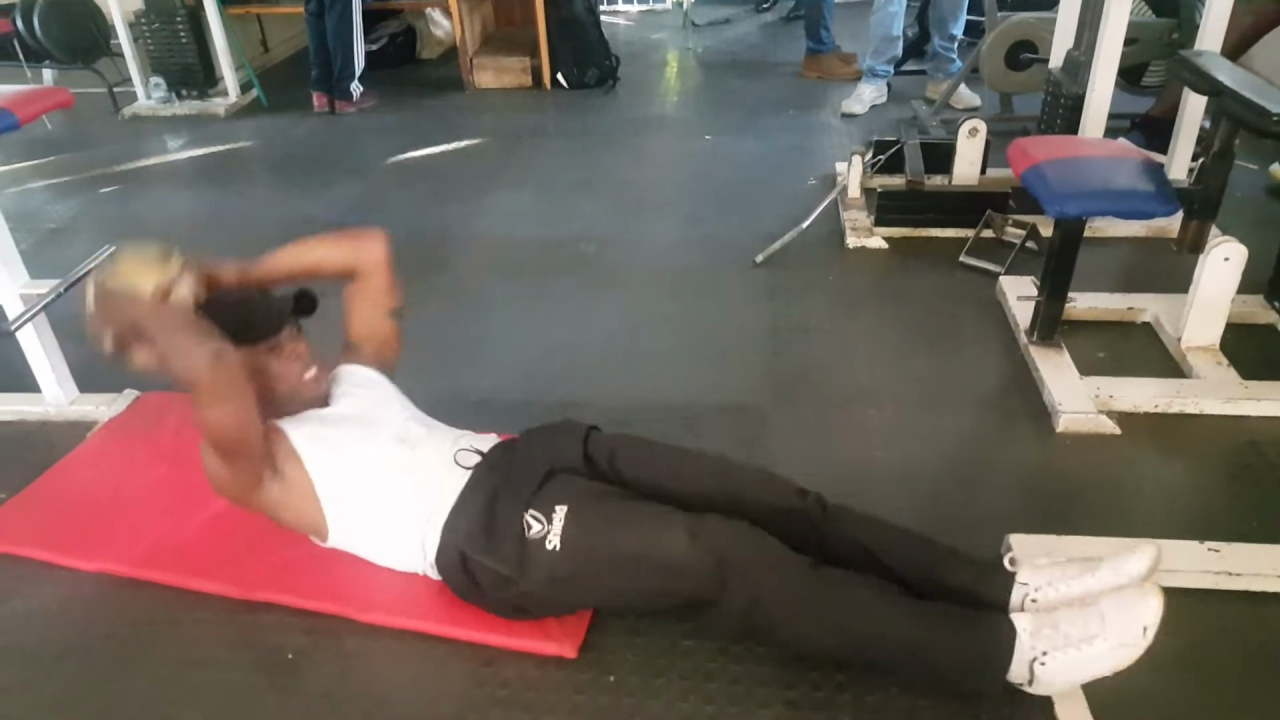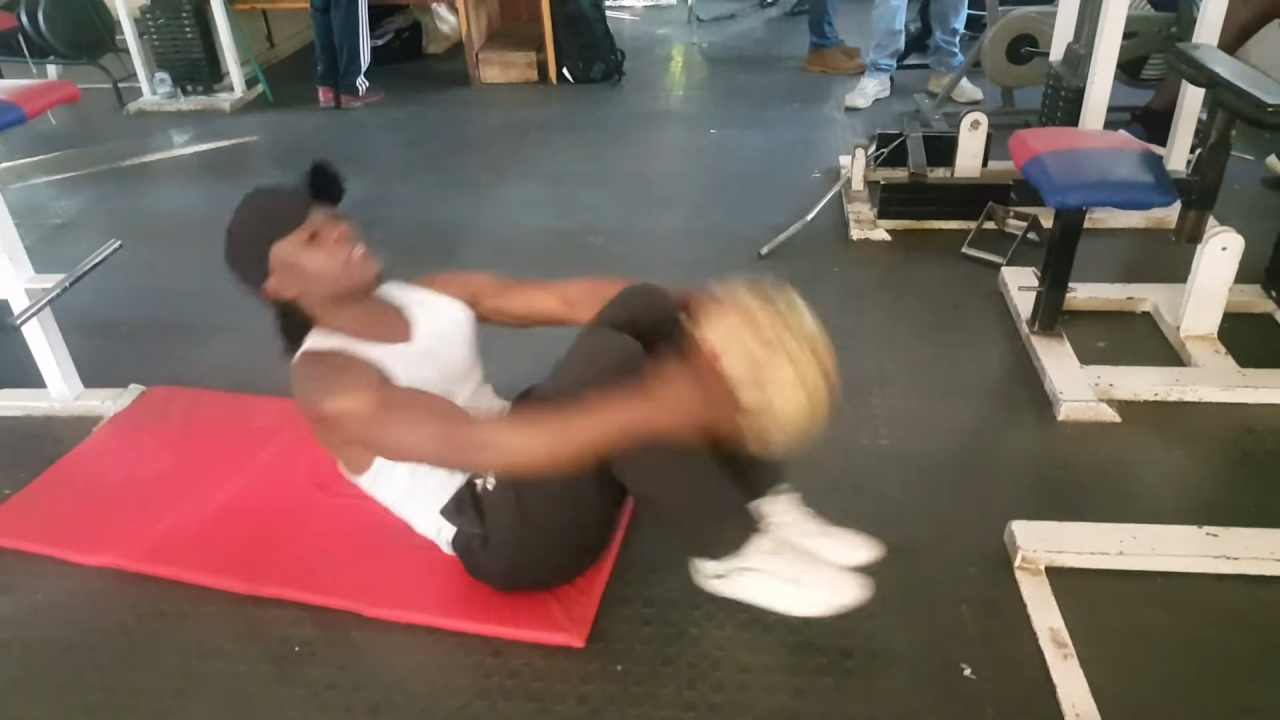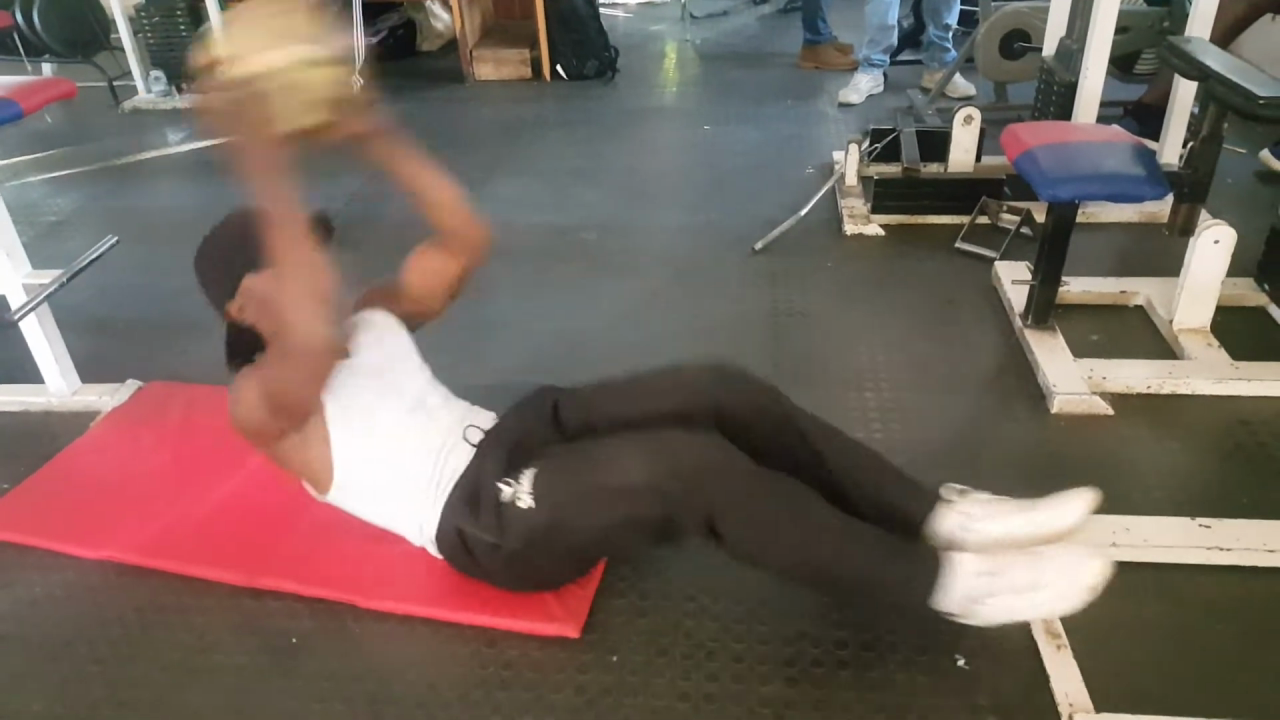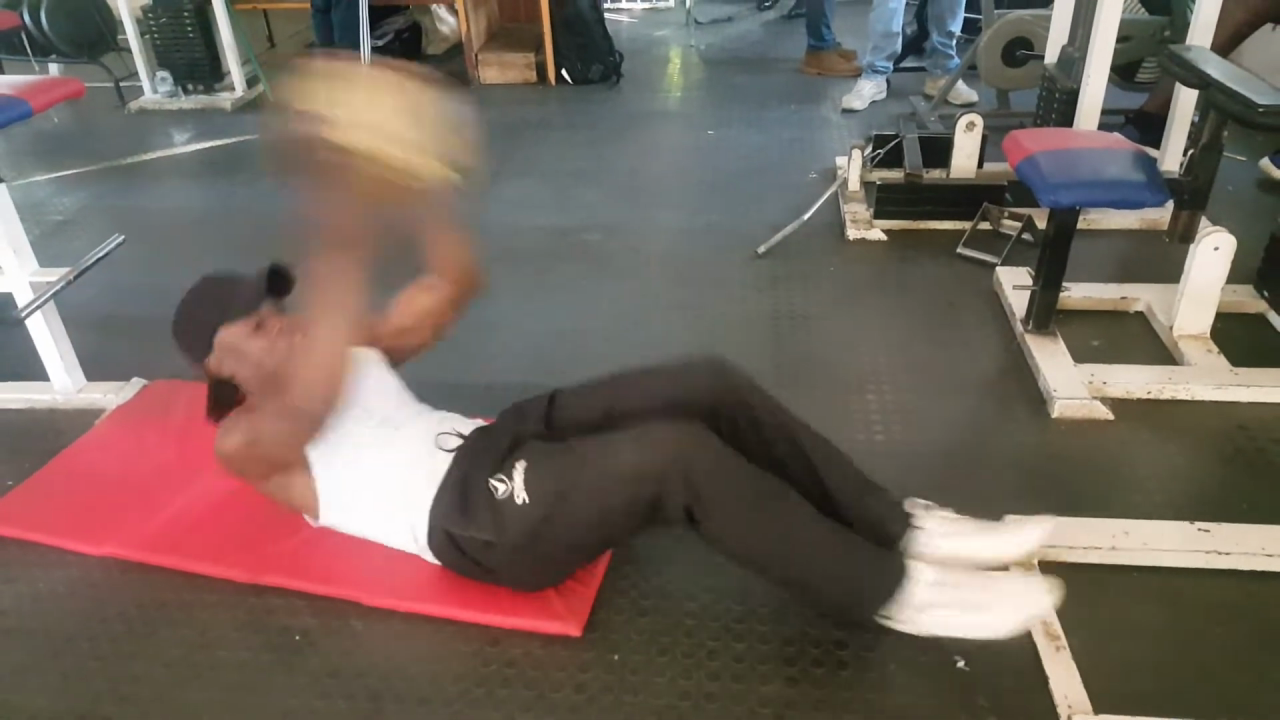
dt=0.5s
person 1, frame 1
left shoulder: (354, 376)
right shoulder: (247, 463)
left elbow: (372, 250)
right elbow: (214, 376)
left wrist: (240, 279)
right wrist: (152, 322)
left hip: (532, 458)
right hip: (485, 541)
left knee: (773, 502)
right knee: (730, 564)
left ankle: (997, 588)
right ankle: (1006, 652)
person 1, frame 2
left shoulder: (430, 295)
right shoulder: (332, 385)
left elbow: (575, 299)
right elbow: (492, 444)
right wrist: (659, 406)
left hip: (529, 466)
right hip: (508, 536)
left knee: (645, 309)
right knee: (616, 359)
left ankle: (759, 507)
right ankle: (730, 554)
person 1, frame 3
left shoulder: (371, 322)
right shoulder: (264, 404)
left elbow: (466, 241)
right elbow: (313, 324)
left wrist: (378, 141)
right wrist: (267, 173)
left hip: (527, 435)
right hip: (498, 531)
left knee: (729, 395)
right knee: (702, 467)
left ankle: (932, 521)
right ankle: (946, 585)
person 1, frame 4
left shoulder: (353, 365)
right shoulder: (249, 448)
left hip: (513, 441)
right hip: (480, 527)
left knee: (715, 385)
right knee: (681, 456)
left ankle: (899, 527)
right ankle: (893, 589)
